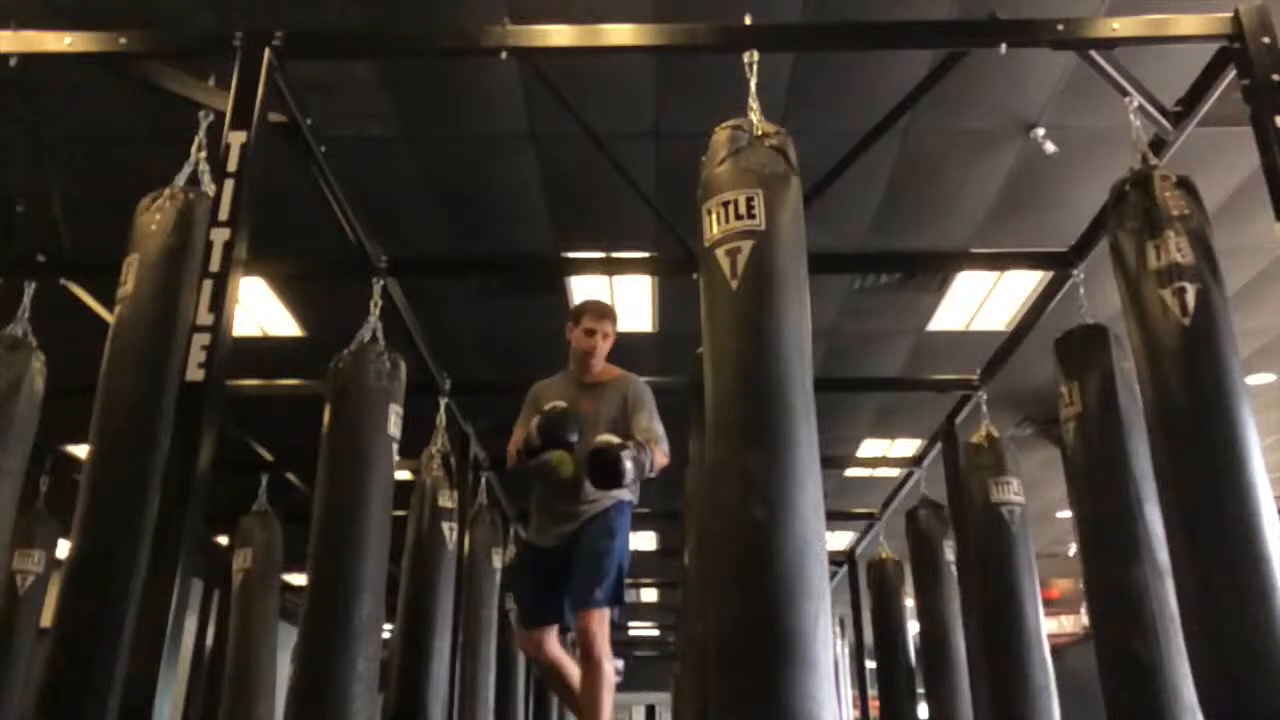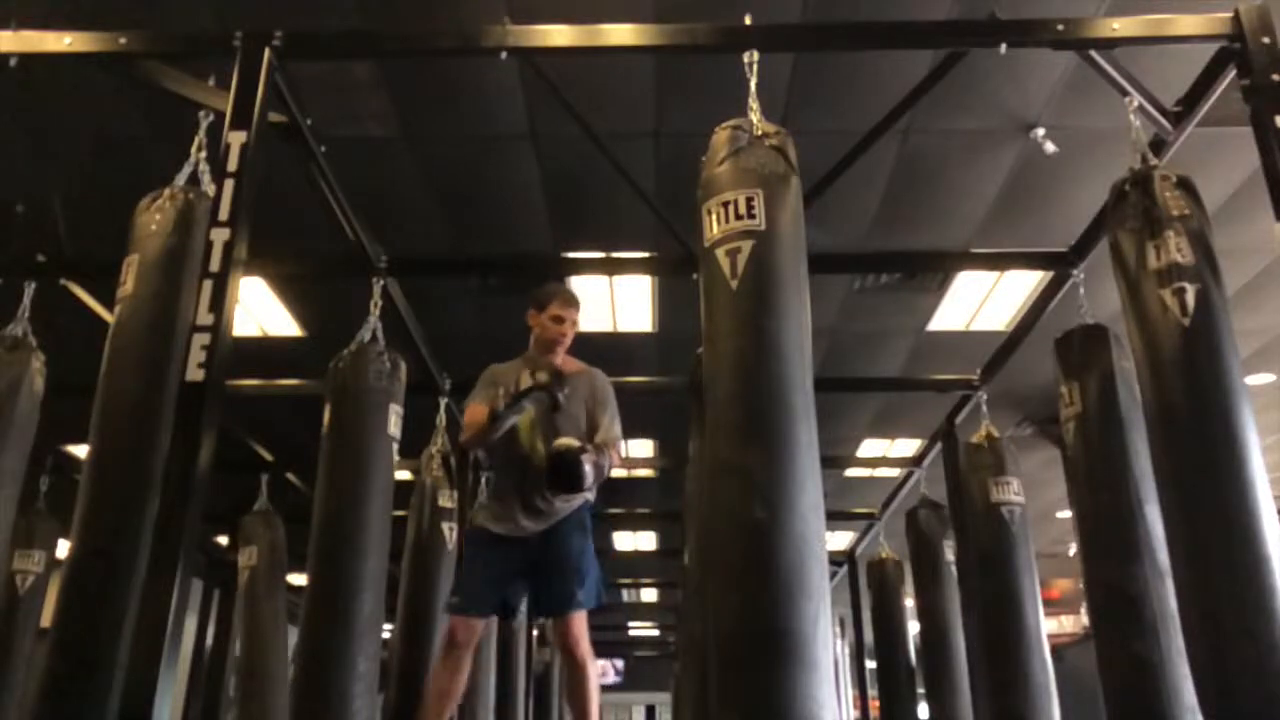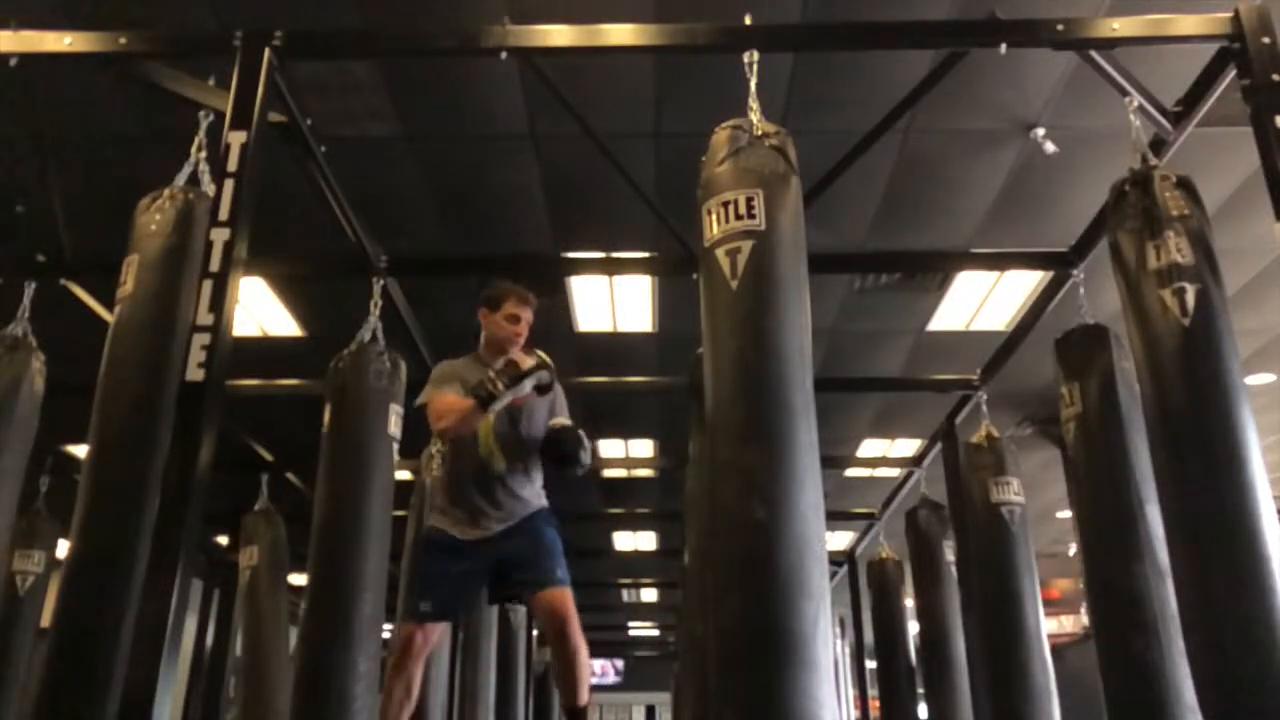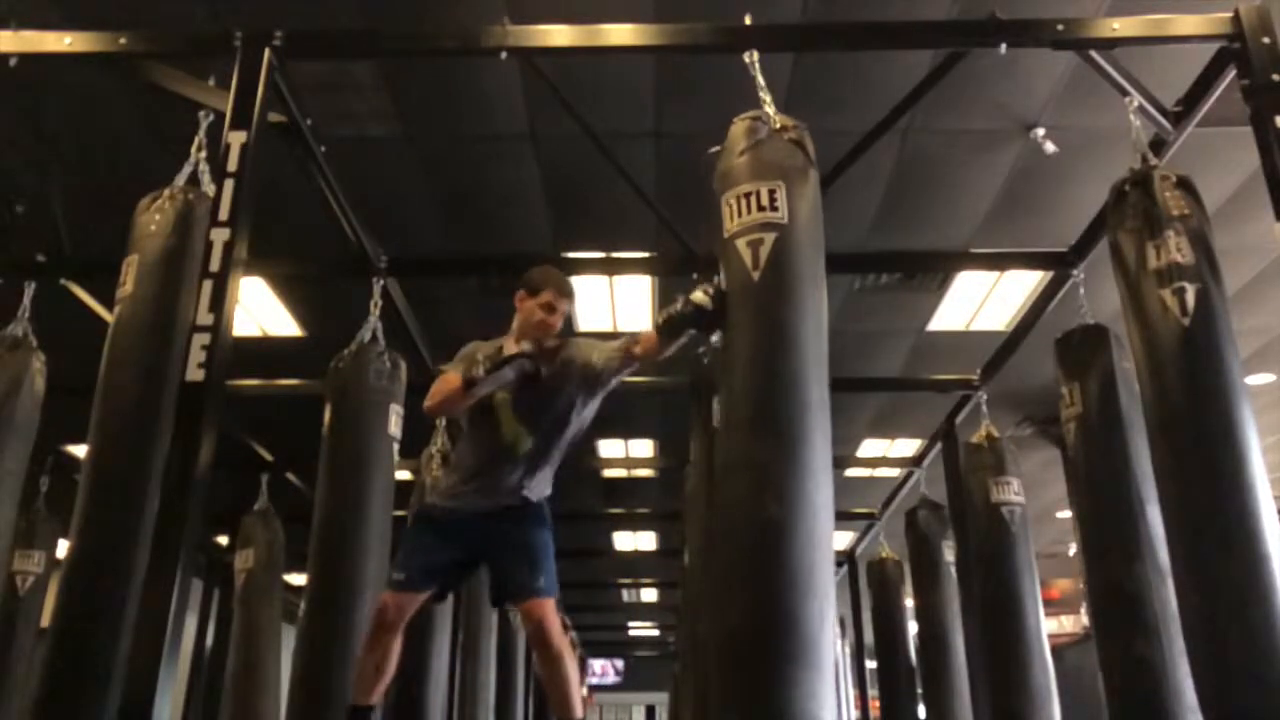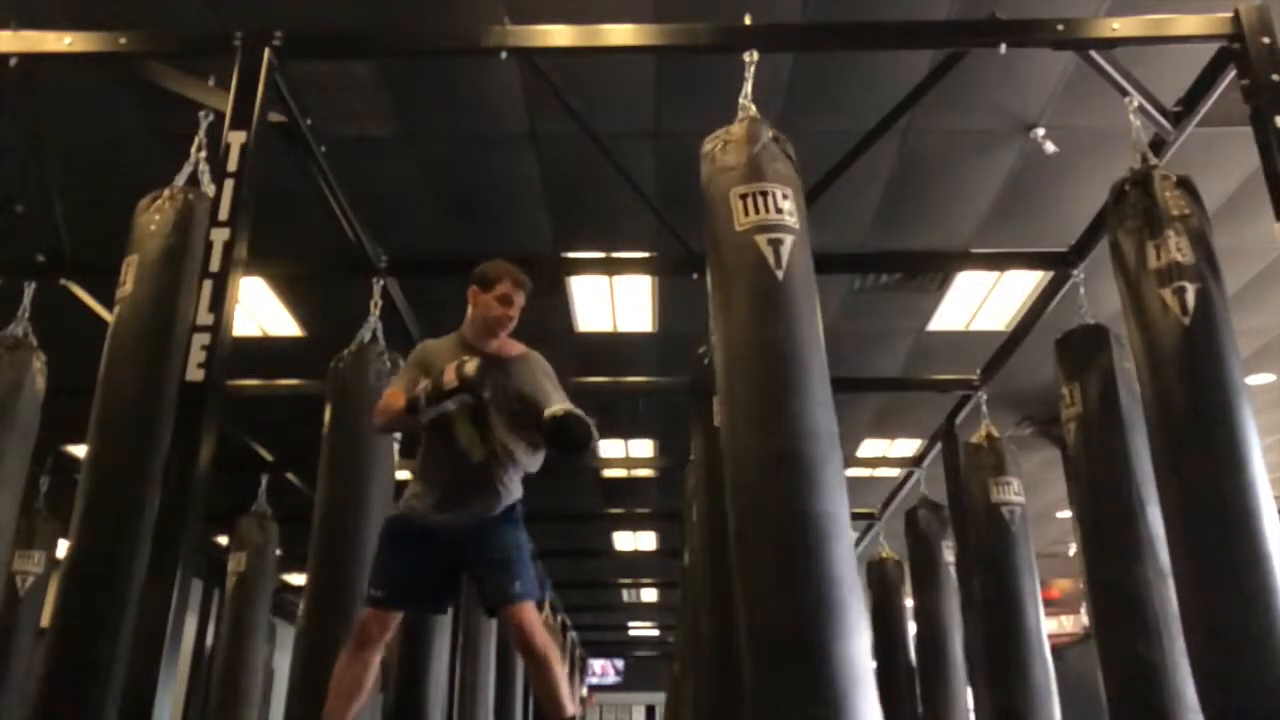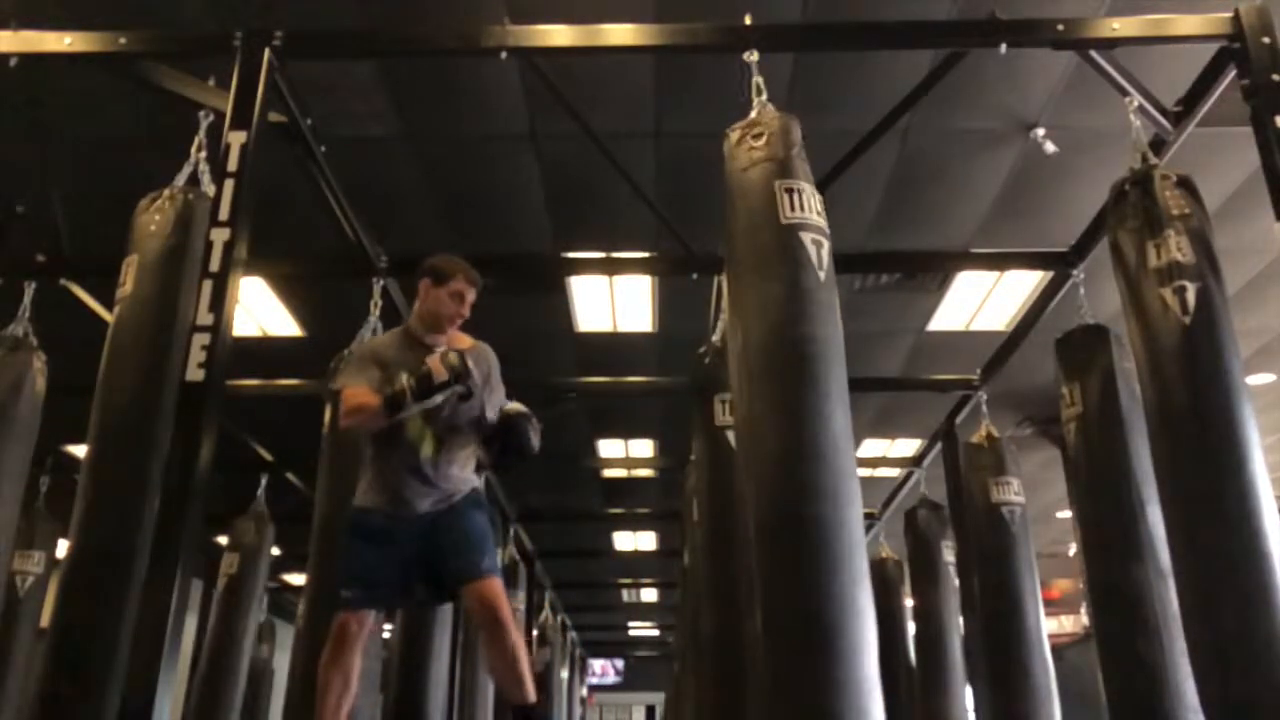
dt=0.5s
person 1, frame 1
left shoulder: (628, 387)
right shoulder: (542, 391)
left elbow: (660, 451)
right elbow: (512, 457)
left wrist: (631, 459)
right wrist: (535, 436)
left hip: (600, 515)
right hip: (545, 525)
left knee: (591, 630)
right knee: (534, 640)
person 1, frame 2
left shoulder: (592, 381)
right shoulder: (499, 376)
left elbow: (612, 450)
right elbow: (470, 434)
left wrist: (588, 464)
right wrist: (517, 399)
left hip: (562, 519)
right hip: (498, 520)
left knee: (573, 637)
right knee: (460, 632)
person 1, frame 3
left shoulder: (545, 384)
right shoulder: (452, 373)
left elbow: (569, 451)
right elbow: (444, 425)
left wrist: (573, 446)
right wrist: (505, 384)
left hip: (524, 520)
right hip: (455, 525)
left knee: (563, 618)
right knee: (413, 641)
person 1, frame 4
left shoulder: (581, 358)
right shoulder: (478, 353)
left elbow: (648, 346)
right elbow: (434, 405)
left wrist: (691, 312)
right wrist: (492, 371)
left hip: (519, 508)
right hip: (452, 503)
left knee: (543, 624)
right knee: (390, 612)
person 1, frame 5
left shoulder: (530, 366)
right shoulder: (430, 354)
left elbow: (559, 432)
right elbow: (383, 416)
left wrist: (572, 427)
right wrist: (437, 393)
left hip: (493, 515)
right hip: (425, 513)
left knee: (527, 628)
right knee: (371, 627)
person 1, frame 6
left shoulder: (479, 357)
right shoulder: (377, 350)
left elbow: (493, 427)
right elbow: (350, 415)
left wrist: (516, 429)
right wrist: (418, 389)
left hip: (454, 503)
right hip: (383, 508)
left knee: (493, 608)
right knee: (348, 627)
